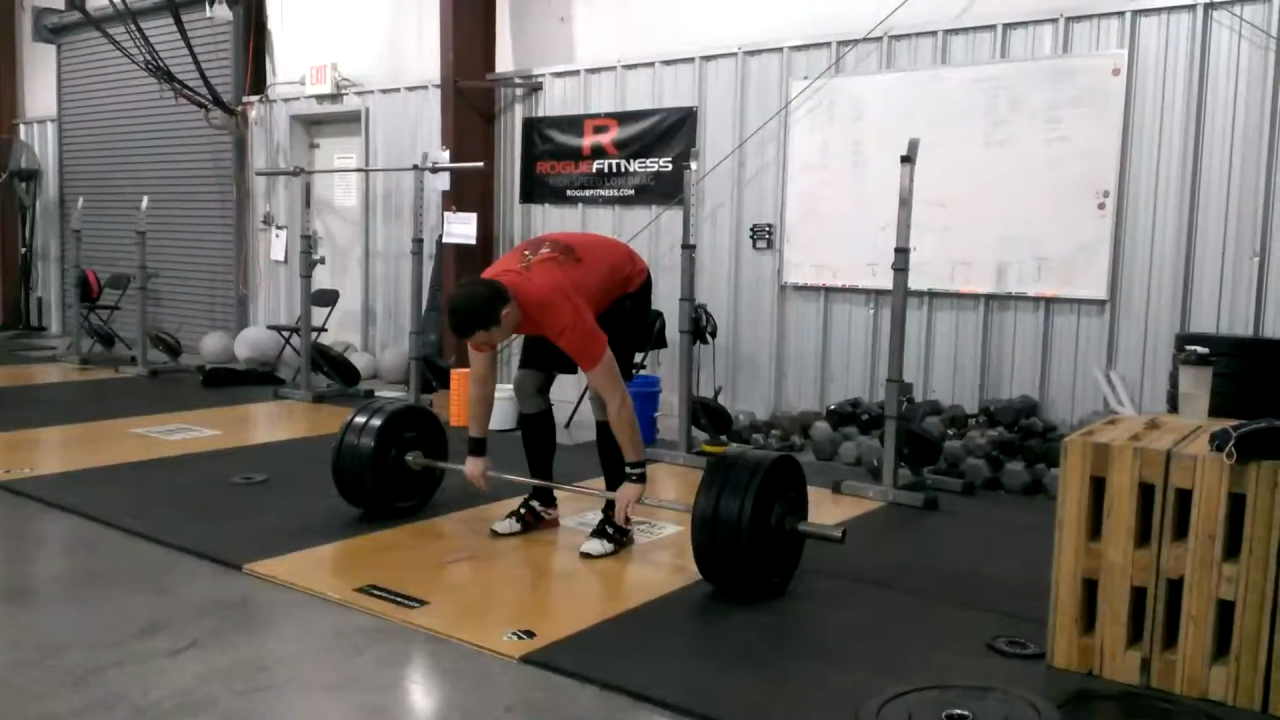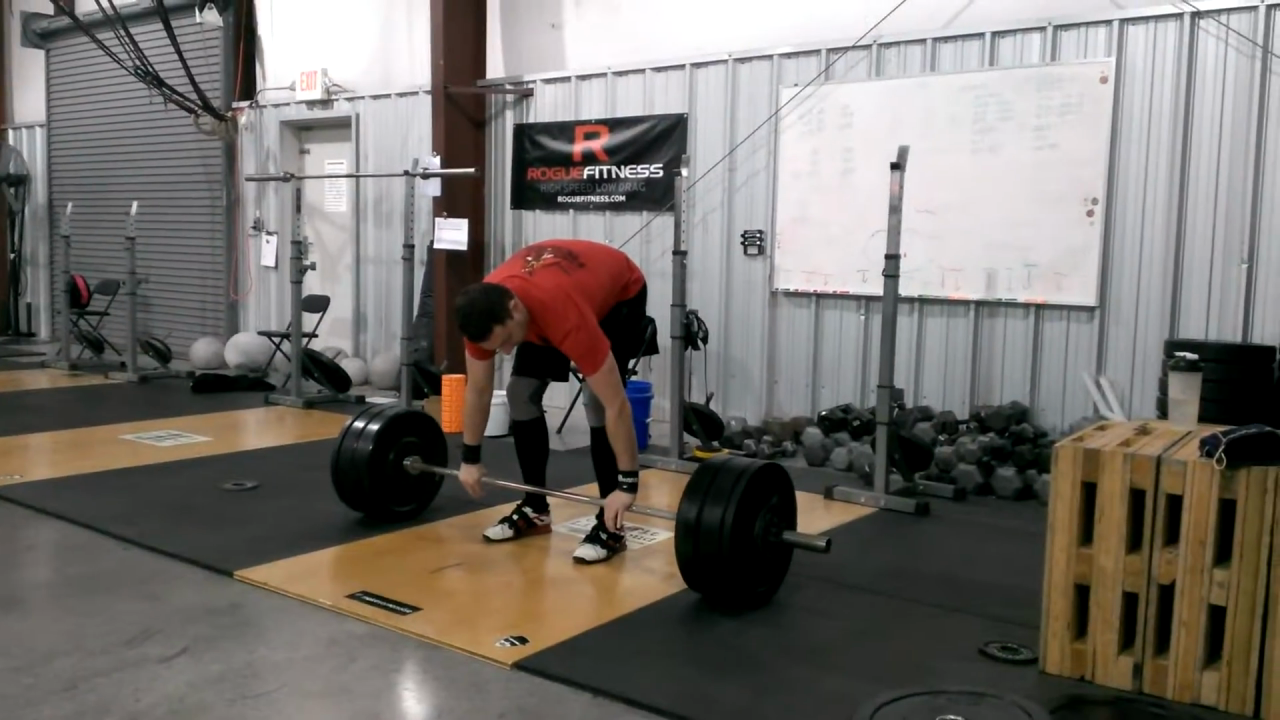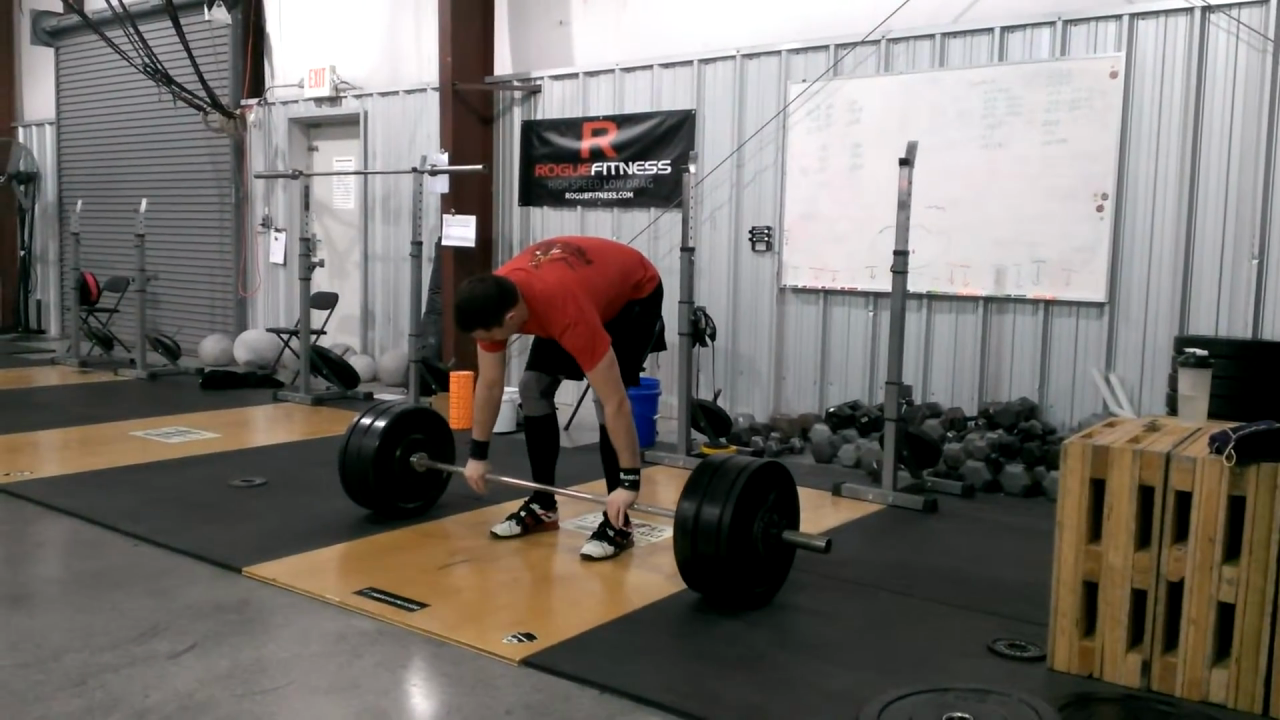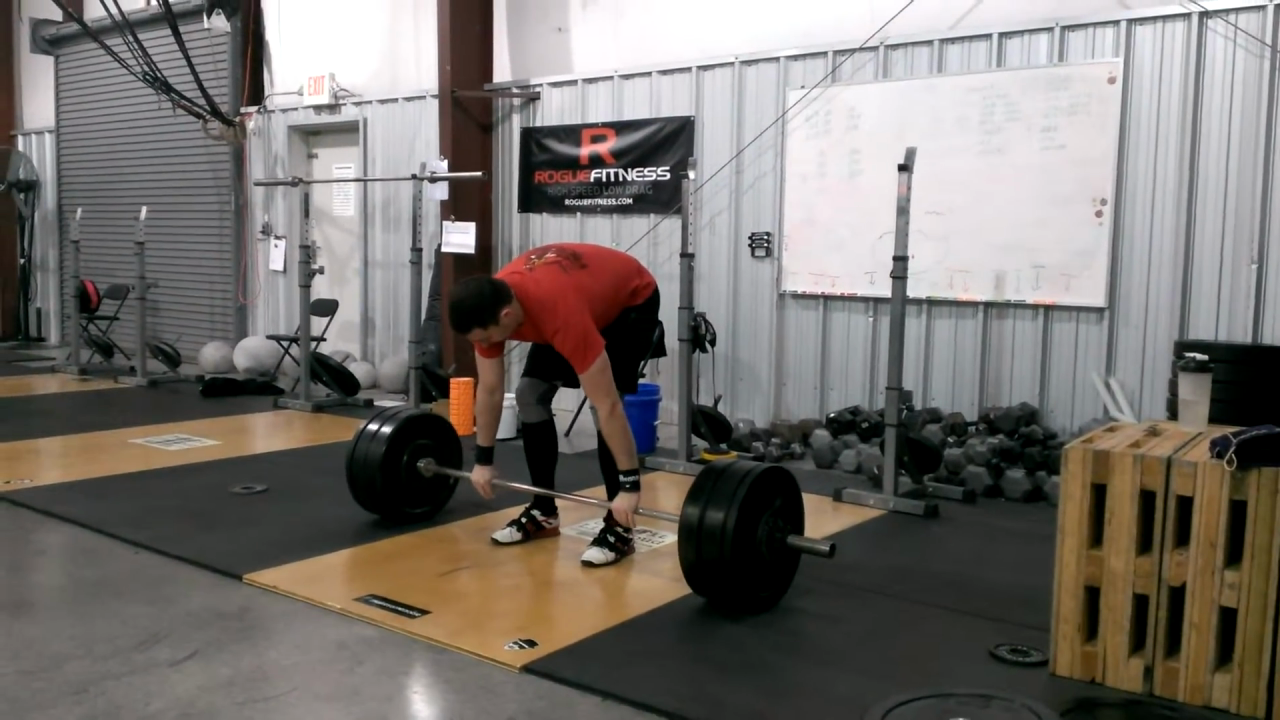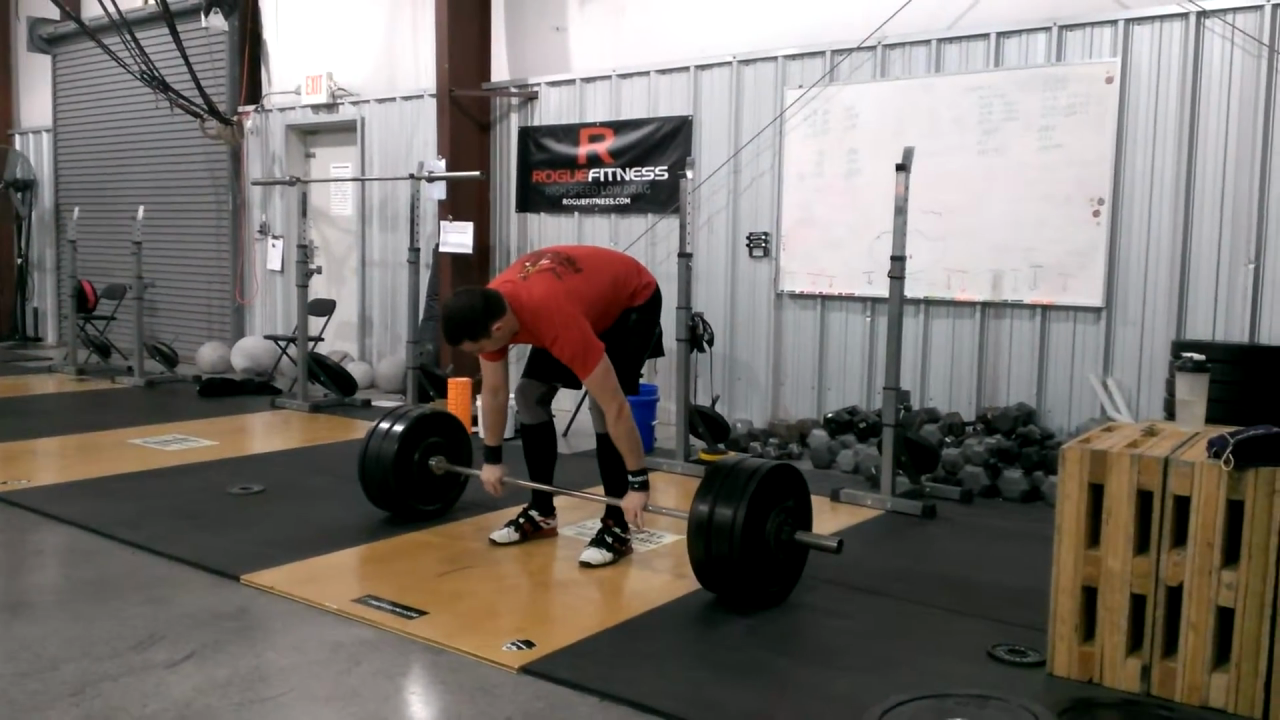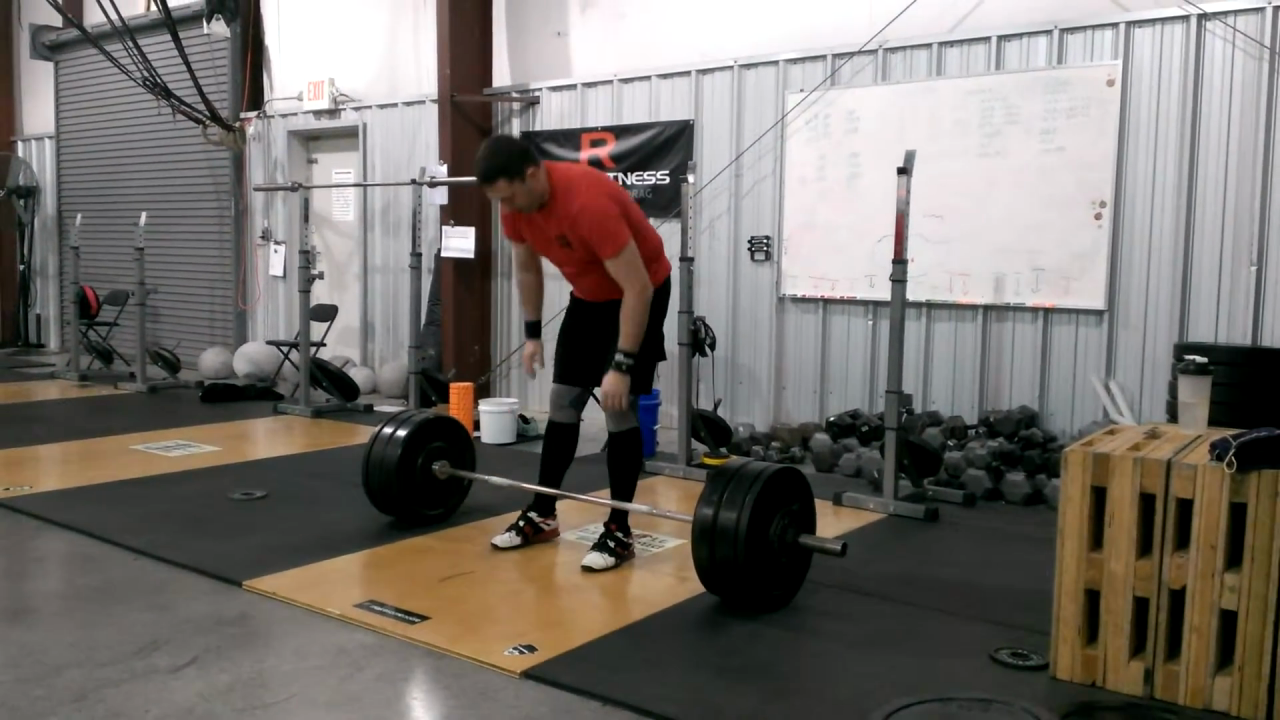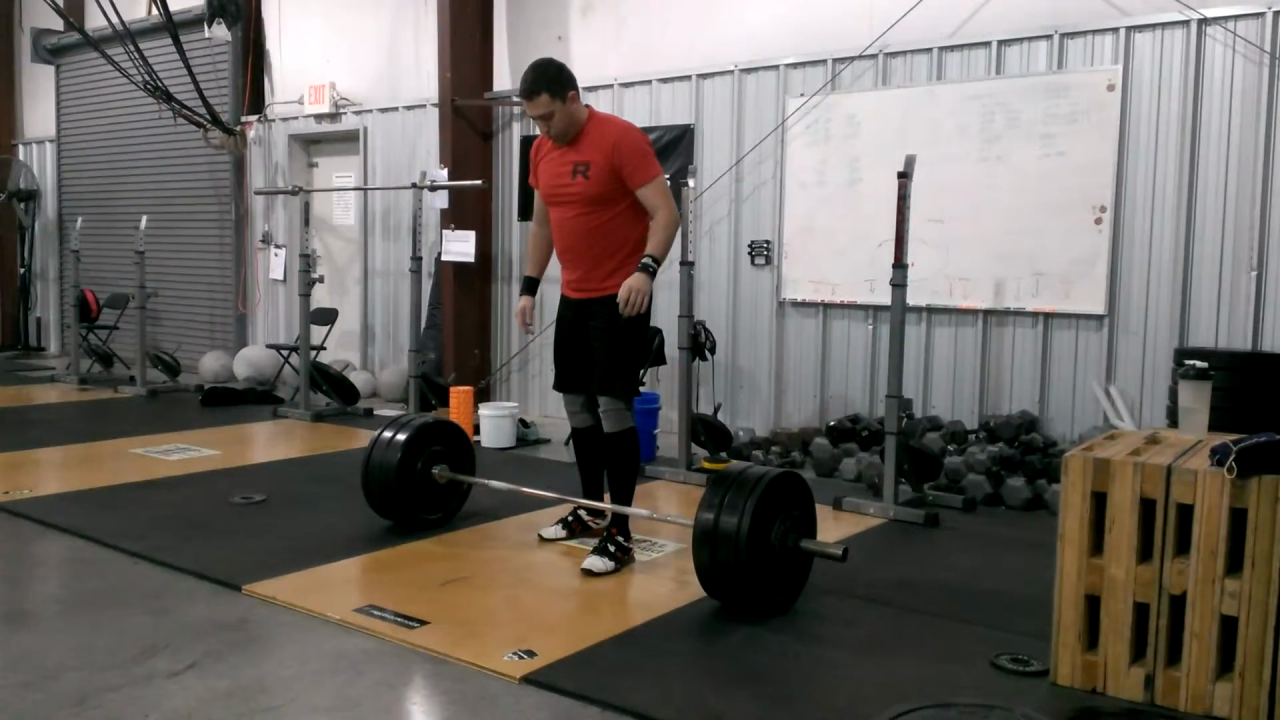
dt=0.7s
person 1, frame 1
left shoulder: (562, 313)
right shoulder: (481, 303)
left elbow: (617, 398)
right elbow: (481, 382)
left wrist: (635, 474)
right wrist: (476, 451)
left hip: (624, 287)
left knee: (600, 394)
right knee: (528, 386)
left ankle: (616, 519)
right ankle: (542, 502)
person 1, frame 2
left shoulder: (567, 318)
right shoulder: (483, 313)
left elbow: (616, 404)
right elbow: (478, 390)
left wrist: (627, 483)
right wrist: (470, 458)
left hip: (620, 295)
left knee: (595, 399)
right knee: (521, 393)
left ankle: (610, 527)
right ankle: (534, 508)
person 1, frame 3
left shoulder: (568, 314)
right shoulder: (493, 301)
left elbow: (616, 402)
right elbow: (489, 384)
left wrist: (629, 481)
right wrist: (477, 454)
left hip: (635, 293)
left knee: (603, 398)
right knee: (533, 388)
left ankle: (618, 524)
right ankle: (543, 506)
person 1, frame 4
left shoulder: (563, 315)
right shoulder: (488, 305)
left elbow: (607, 405)
right elbow: (489, 389)
left wrist: (630, 486)
right wrist: (483, 460)
left hip: (632, 301)
left knee: (600, 400)
right knee: (529, 395)
left ankle: (618, 528)
right ankle: (543, 512)
person 1, frame 5
left shoulder: (558, 322)
right shoulder: (490, 309)
left elbow: (615, 407)
right elbow: (494, 392)
left wrist: (638, 484)
right wrist: (492, 458)
left hip: (634, 301)
right hip: (588, 293)
left knee: (600, 404)
right knee: (529, 395)
left ankle: (616, 527)
right ankle: (541, 512)
person 1, frame 6
left shoulder: (588, 201)
right shoulder: (516, 203)
left elbow: (638, 289)
right elbow: (526, 268)
left wrist: (622, 366)
right wrist: (532, 335)
left hip: (642, 287)
right hip: (588, 296)
left knee: (617, 407)
right knee: (563, 401)
left ankle: (619, 531)
right ankle: (541, 515)
person 1, frame 7
left shoulder: (621, 139)
right shoulder: (542, 150)
left elbow: (666, 212)
left wrist: (646, 270)
right wrist: (528, 287)
left hip: (619, 298)
right hip: (574, 298)
left knee: (613, 407)
right knee: (577, 405)
left ankle: (620, 533)
right ankle: (591, 510)
